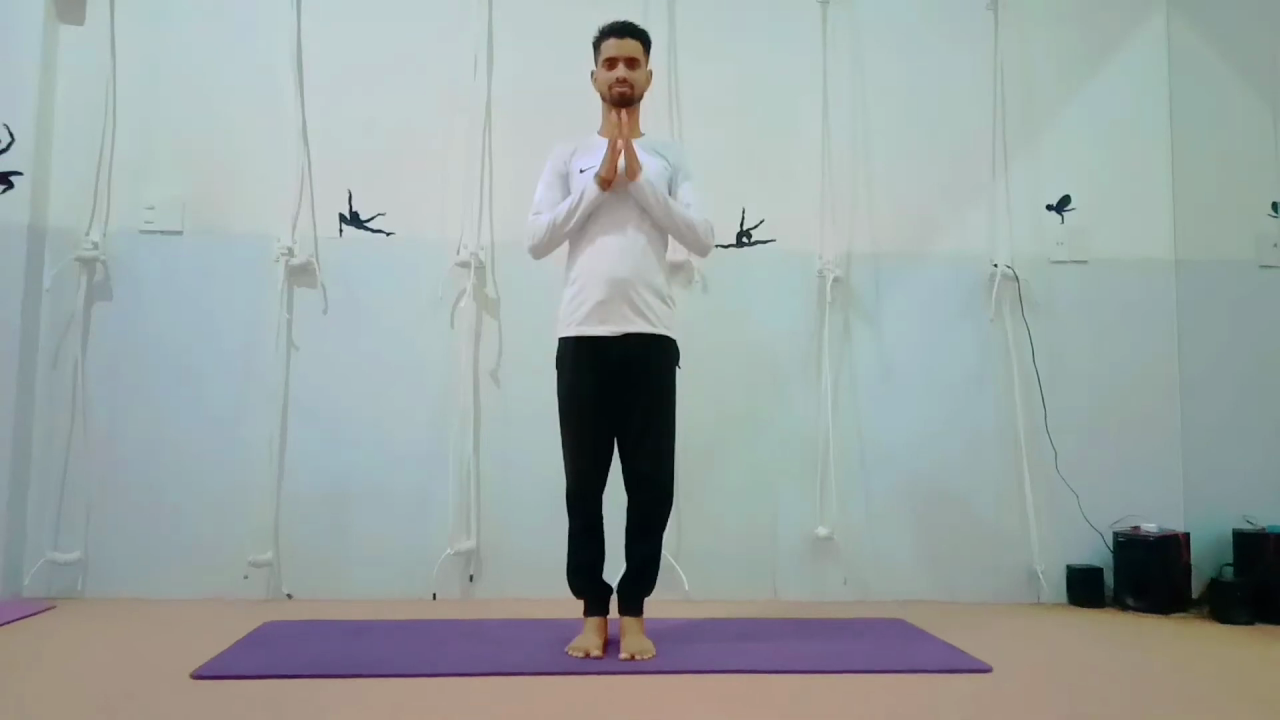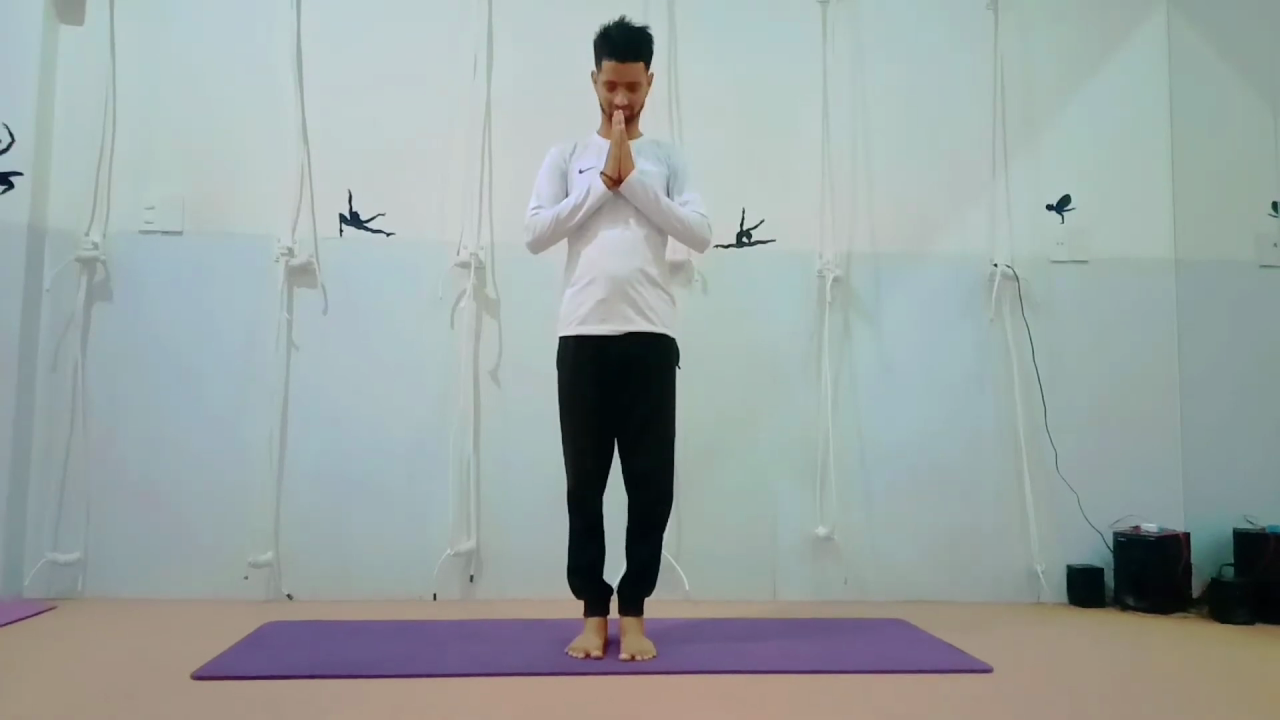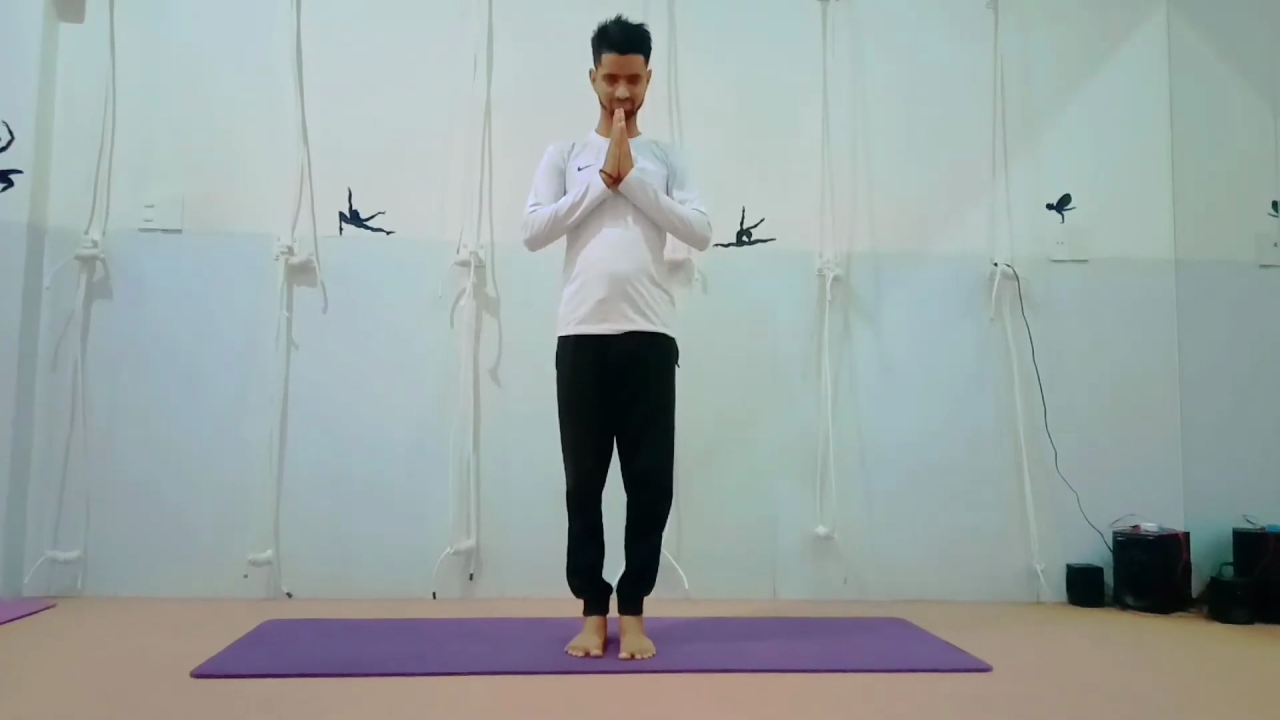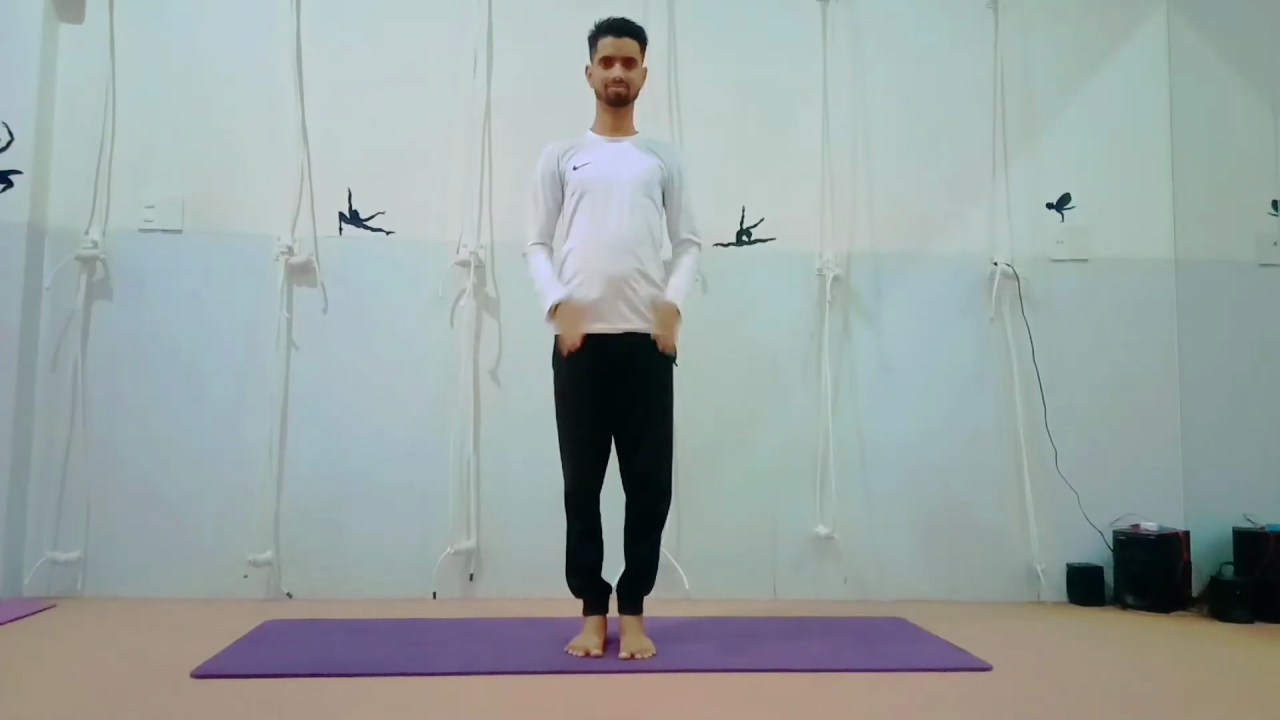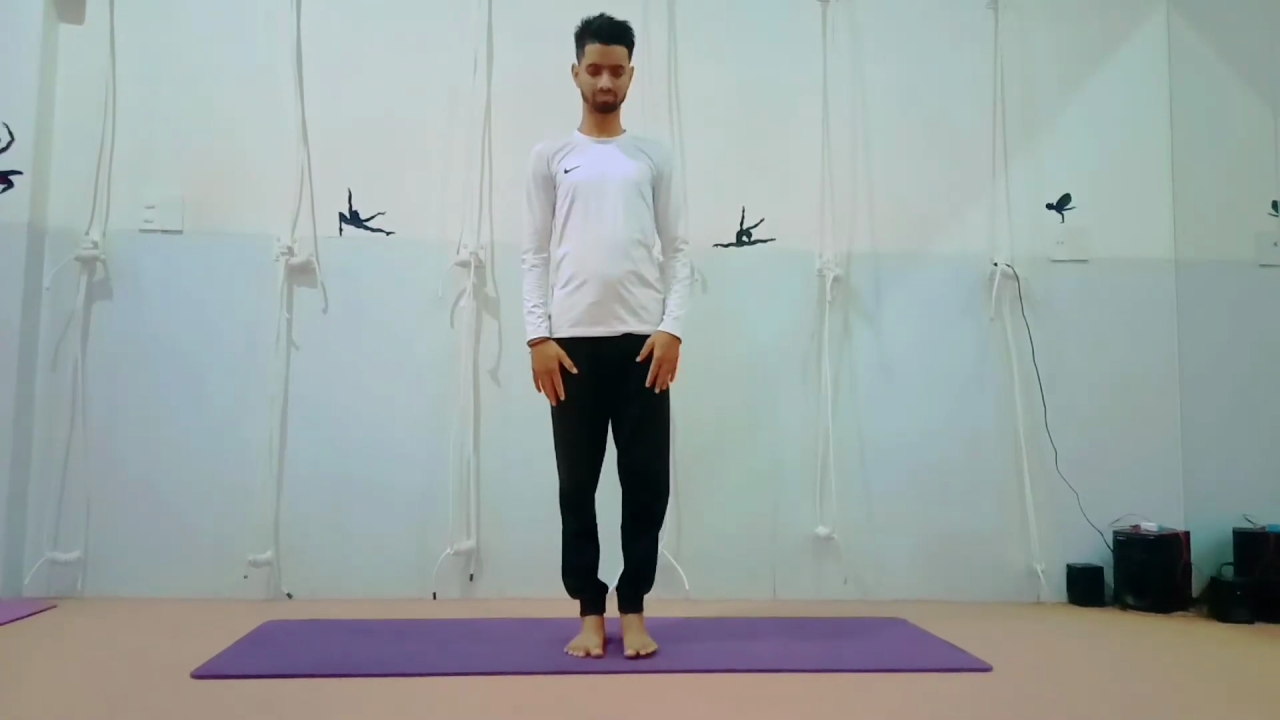
dt=1s
person 1, frame 1
left shoulder: (669, 160)
right shoulder: (568, 158)
left elbow: (703, 240)
right elbow: (536, 240)
left wrist: (640, 181)
right wrist: (598, 184)
left hip: (650, 339)
right hip: (582, 338)
left knee: (651, 483)
right knee: (583, 484)
left ankle: (632, 612)
right ankle: (592, 612)
person 1, frame 2
left shoulder: (668, 159)
right shoulder: (566, 156)
left elbow: (700, 234)
right elbow: (535, 233)
left wrist: (633, 179)
right wrist: (601, 181)
left hip: (650, 338)
right hip: (582, 338)
left knee: (651, 483)
right knee: (584, 483)
left ankle: (633, 612)
right ankle: (593, 611)
person 1, frame 3
left shoulder: (666, 158)
right shoulder: (564, 155)
left elbow: (700, 232)
right elbow: (533, 231)
left wrist: (633, 178)
right wrist: (601, 180)
left hip: (649, 338)
right hip: (582, 338)
left knee: (651, 482)
right knee: (583, 482)
left ankle: (632, 611)
right ankle: (593, 611)
person 1, frame 4
left shoulder: (665, 158)
right shoulder: (560, 157)
left elbow: (689, 243)
right elbow: (535, 244)
left wrist: (672, 300)
right wrist: (557, 301)
left hip: (645, 340)
right hip: (580, 340)
left knee: (648, 482)
right knee: (582, 482)
left ankle: (632, 611)
right ankle: (592, 610)
person 1, frame 5
left shoulder: (653, 157)
right shoulder: (550, 157)
left elbow: (675, 250)
right elbow: (535, 254)
left wrist: (672, 327)
right wrist: (539, 335)
left hip: (641, 339)
right hip: (573, 340)
left knee: (646, 481)
right knee: (577, 484)
left ankle: (633, 611)
right ankle: (590, 612)
